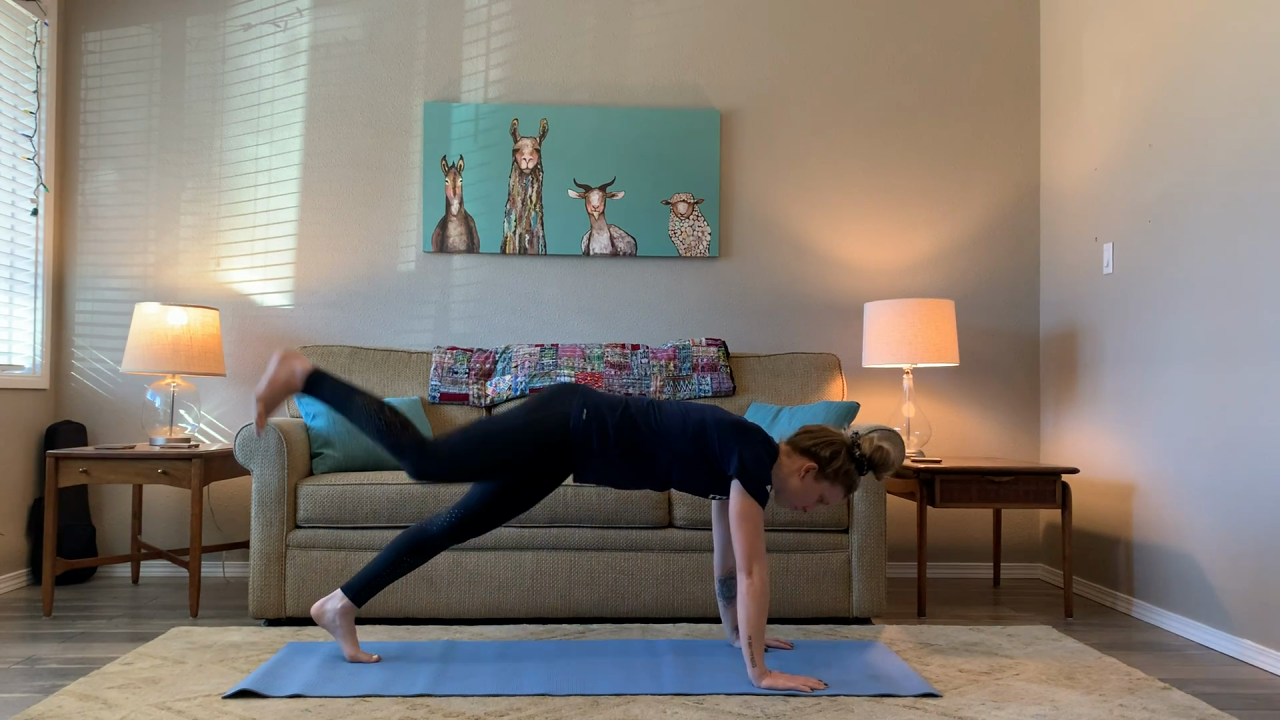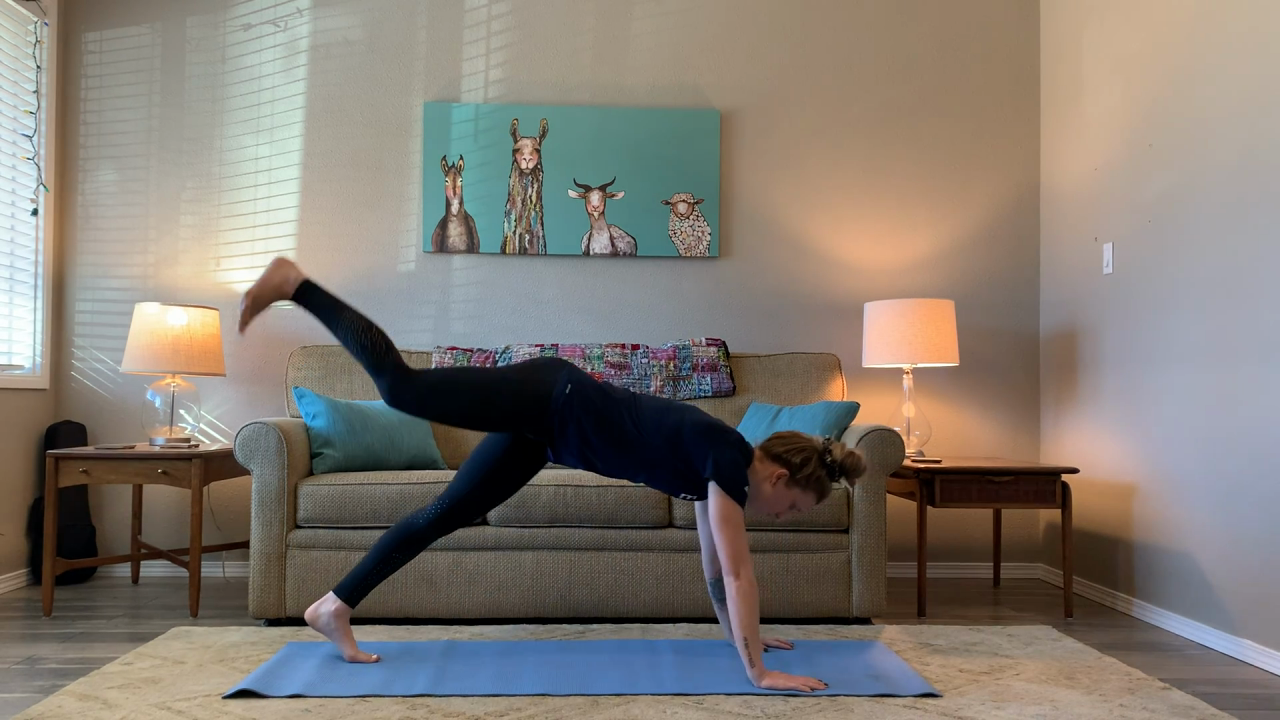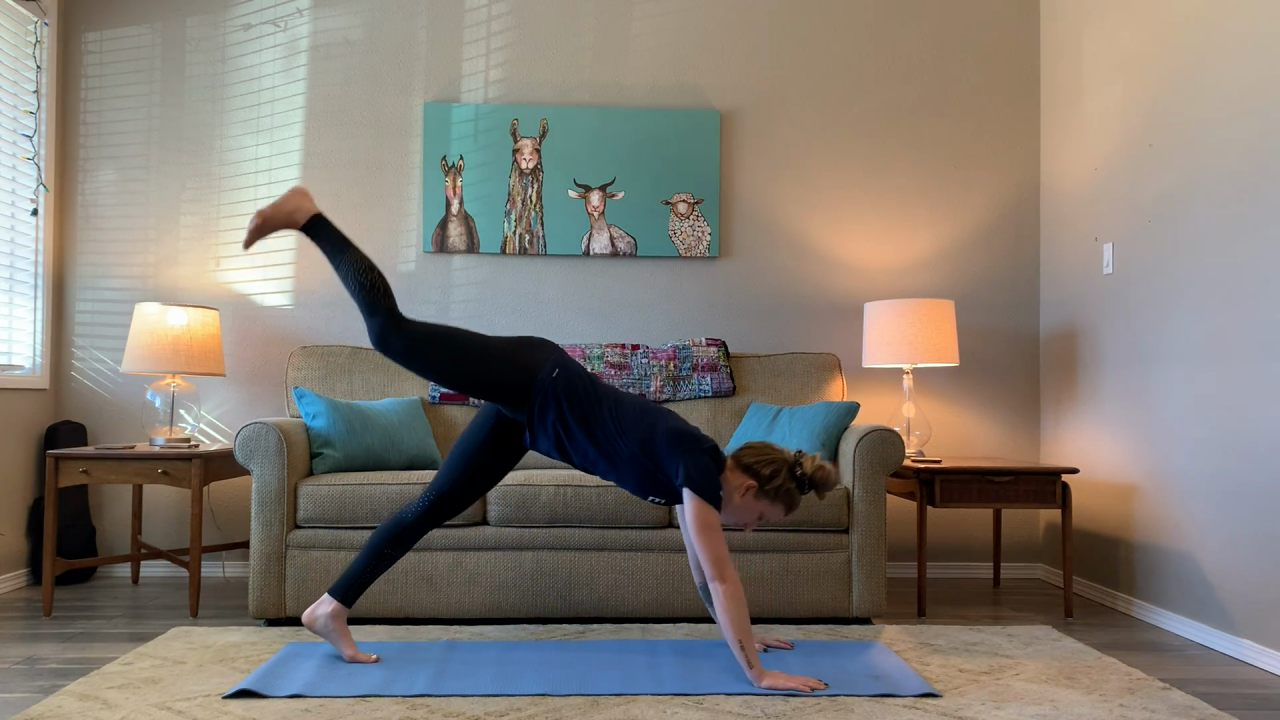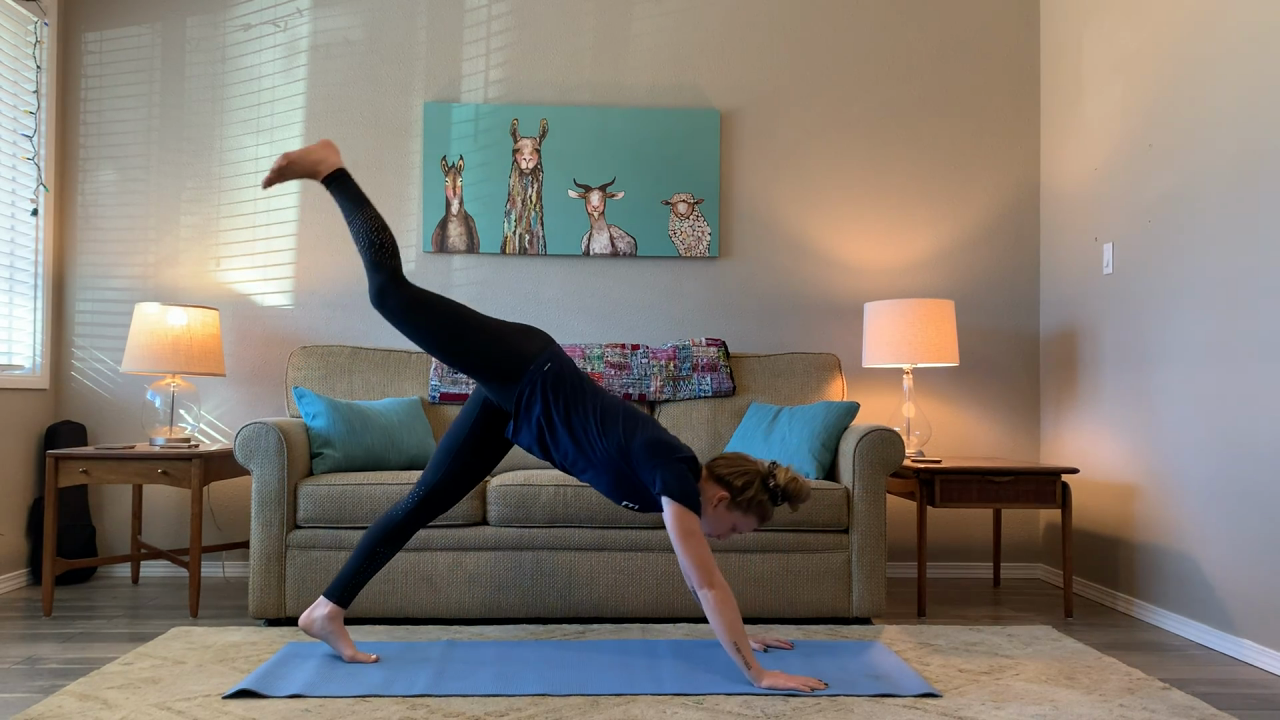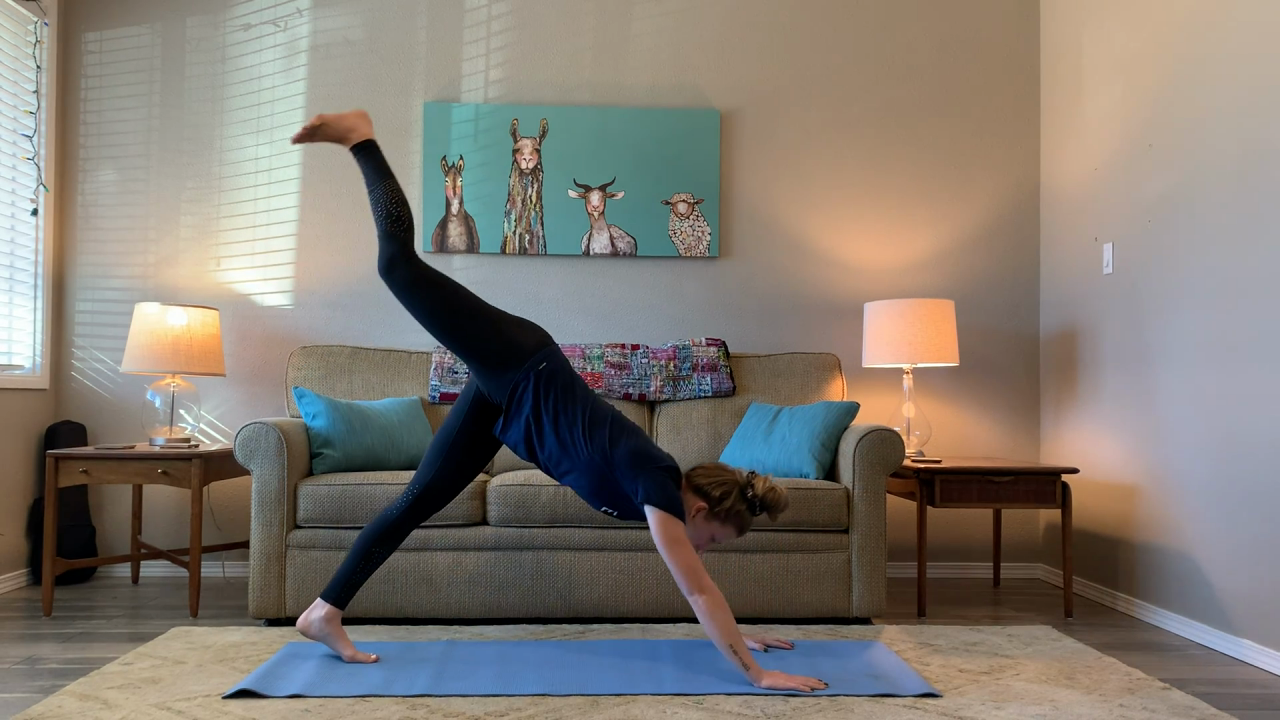
dt=0.2s
person 1, frame 1
left shoulder: (736, 459)
right shoulder: (754, 458)
left elbow: (728, 564)
right elbow: (750, 568)
left wrist: (738, 632)
right wrist: (758, 669)
left hip: (571, 428)
right hip: (569, 428)
left knee: (456, 524)
right knee: (424, 457)
left ankle: (342, 604)
right ankle: (301, 374)
person 1, frame 2
left shoulder: (720, 464)
right shoulder: (728, 460)
left elbow: (717, 564)
right elbow: (738, 571)
left wrist: (739, 633)
right wrist: (758, 671)
left hip: (548, 415)
right hip: (548, 402)
left knee: (444, 514)
right knee: (403, 388)
left ankle: (336, 607)
right ankle: (295, 283)
person 1, frame 3
left shoulder: (697, 473)
right shoulder: (701, 467)
left elbow: (704, 569)
right elbow: (722, 576)
left wrist: (740, 633)
right wrist: (758, 672)
left hip: (530, 403)
right hip: (532, 383)
left knee: (435, 506)
right knee: (393, 332)
left ankle: (331, 608)
right ankle: (306, 216)
person 1, frame 4
left shoulder: (684, 481)
right shoulder: (677, 475)
left elbow: (699, 578)
right elbow: (707, 582)
left wrist: (742, 636)
right wrist: (756, 674)
left hip: (518, 394)
right hip: (523, 372)
left knee: (425, 501)
right knee: (391, 292)
left ankle: (327, 612)
right ankle: (330, 169)
person 1, frame 5
left shoulder: (672, 491)
right shoulder: (656, 486)
left elbow: (697, 587)
right elbow: (698, 590)
left wrist: (740, 637)
right wrist: (756, 673)
left hip: (510, 389)
right hip: (515, 368)
left knee: (419, 501)
right knee: (400, 262)
left ankle: (324, 613)
right ankle: (359, 140)
